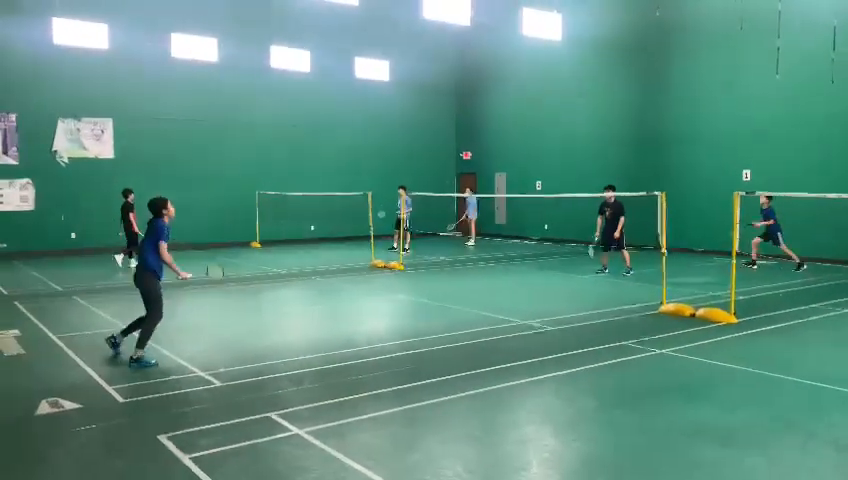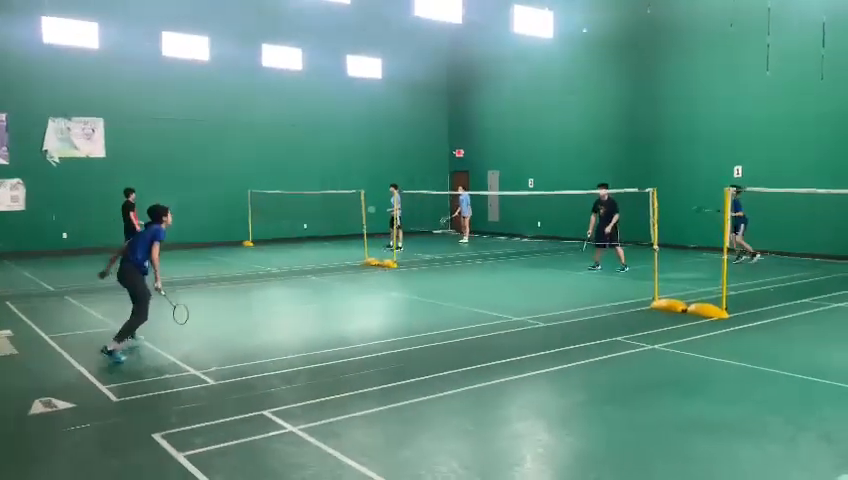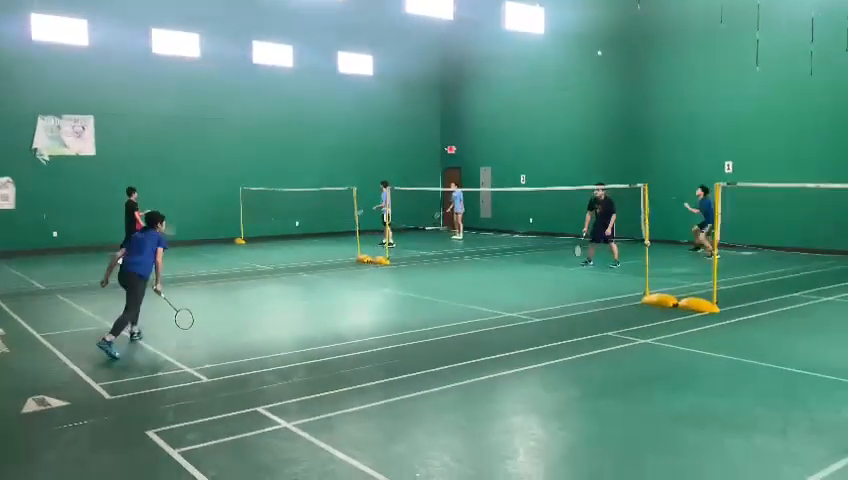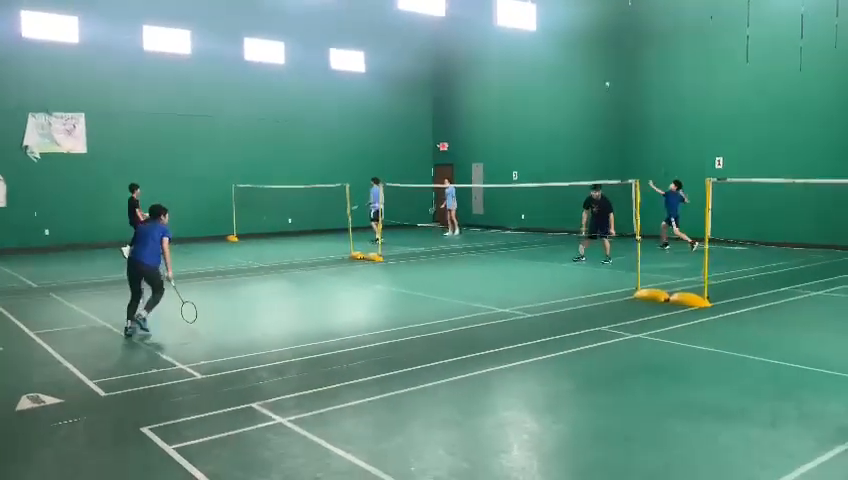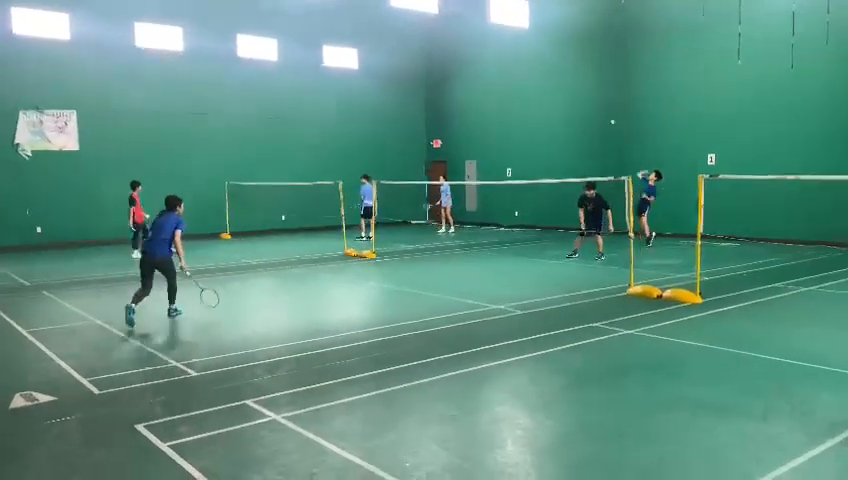
dt=0.2s
person 1, frame 1
left shoulder: (156, 226)
right shoulder: (161, 226)
right elbow: (164, 256)
right wrist: (179, 273)
left hip: (145, 275)
right hip: (147, 276)
left knee: (152, 315)
right knee: (156, 315)
left ankle: (117, 338)
right ankle: (138, 356)
person 1, frame 2
left shoulder: (147, 230)
right shoulder: (159, 231)
left elbow: (123, 249)
right elbow: (154, 256)
left wrist: (108, 268)
right wrist: (158, 280)
left hip: (125, 270)
right hip: (134, 272)
left knee: (145, 297)
right knee: (141, 314)
left ankle: (129, 332)
right ankle: (112, 347)
person 1, frame 3
left shoulder: (135, 236)
right shoulder: (160, 237)
left elbow: (117, 256)
right elbow: (158, 260)
left wrist: (106, 277)
right wrist: (158, 283)
left hip: (123, 273)
right hip: (138, 275)
left knee: (134, 301)
right knee: (130, 311)
left ankle: (135, 331)
right ankle: (107, 341)
person 1, frame 4
left shoulder: (140, 228)
right shoulder: (163, 229)
right elbow: (165, 248)
right wrist: (169, 270)
left hip: (132, 263)
right hip: (149, 265)
left knee: (135, 296)
right knee: (158, 291)
left ankle: (129, 326)
right ankle: (142, 315)
person 1, frame 5
left shoulder: (158, 218)
right shoulder: (179, 220)
right elbow: (177, 240)
right wrist: (182, 260)
left hip: (147, 254)
right hip: (163, 257)
left knee: (146, 287)
right knee: (171, 280)
left ankle: (132, 305)
right ankle: (172, 308)
